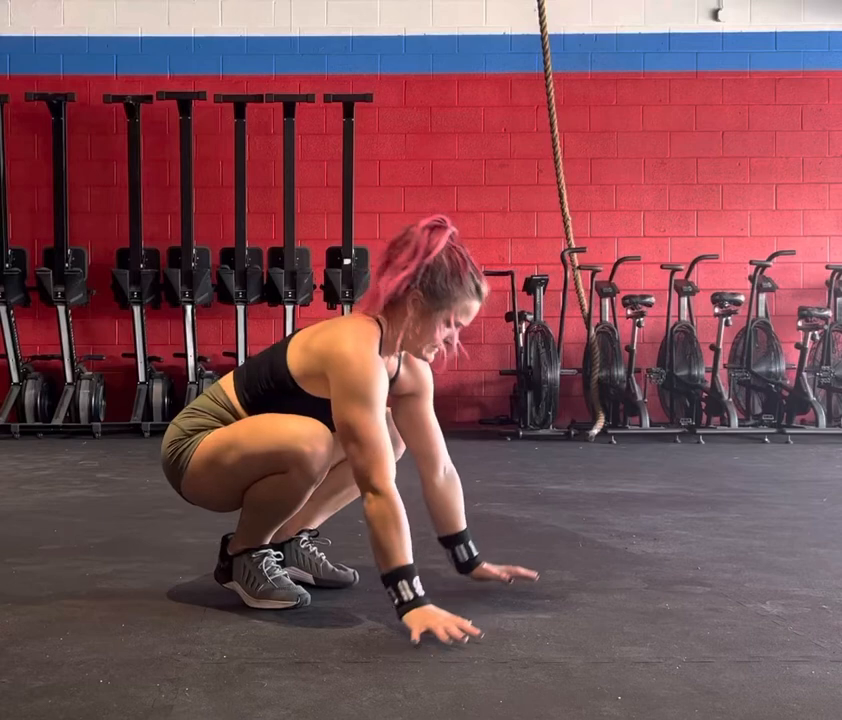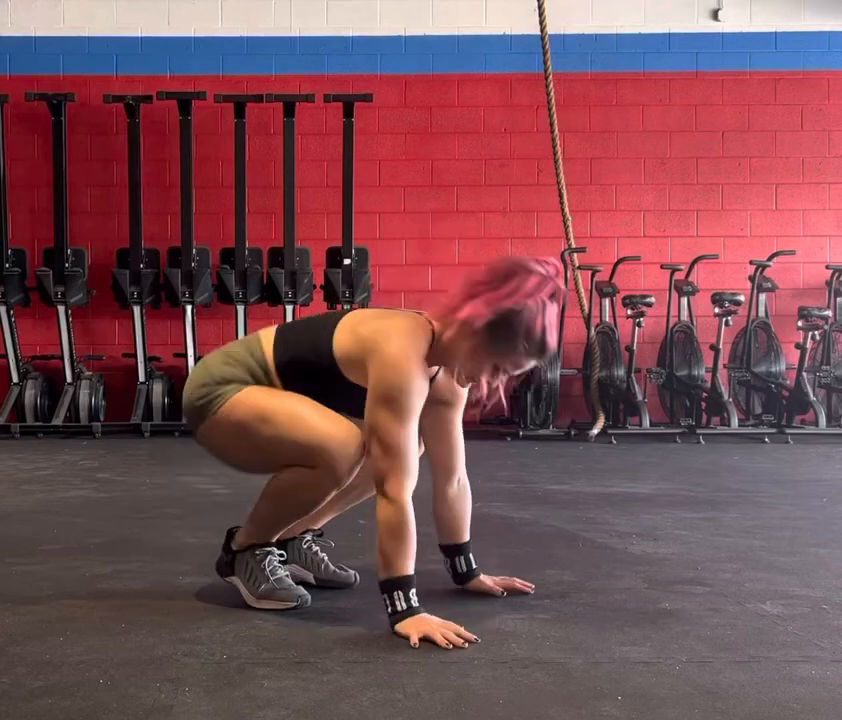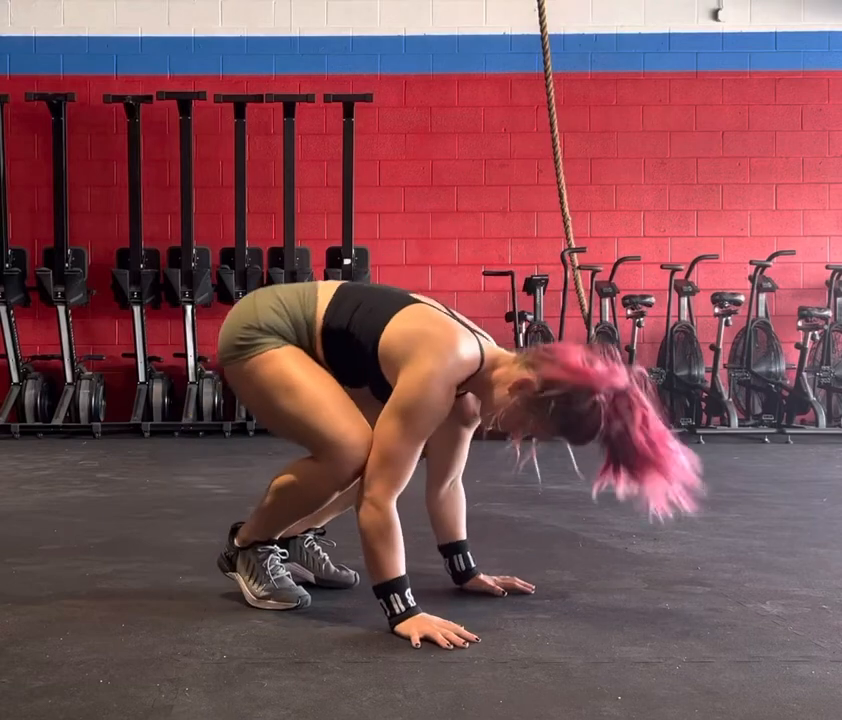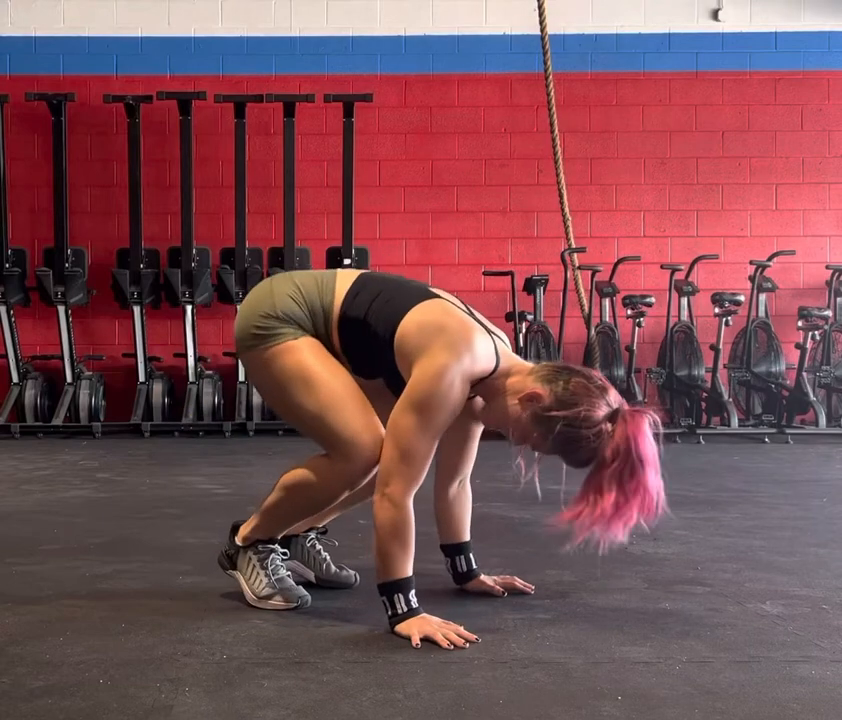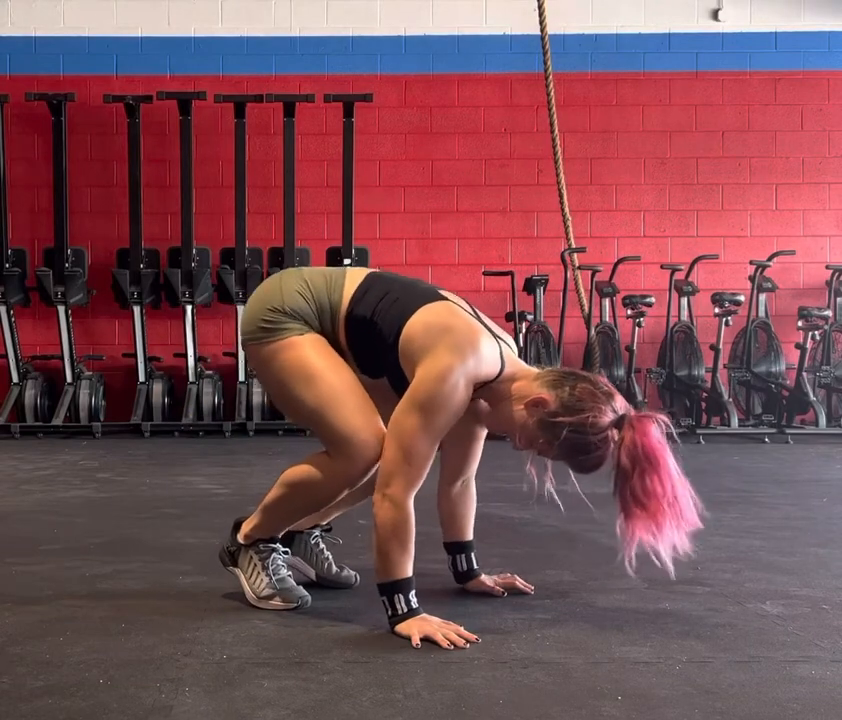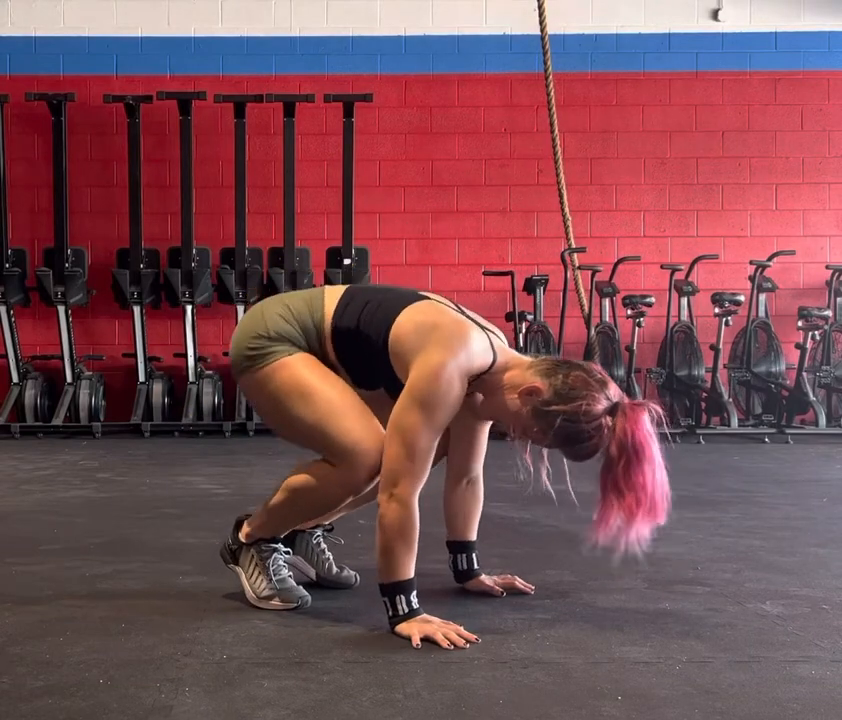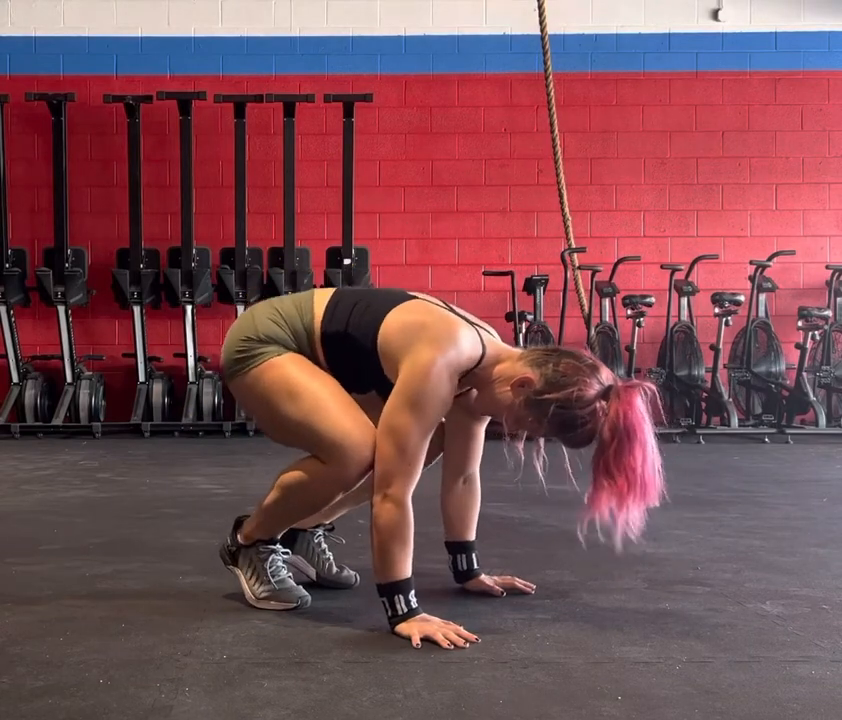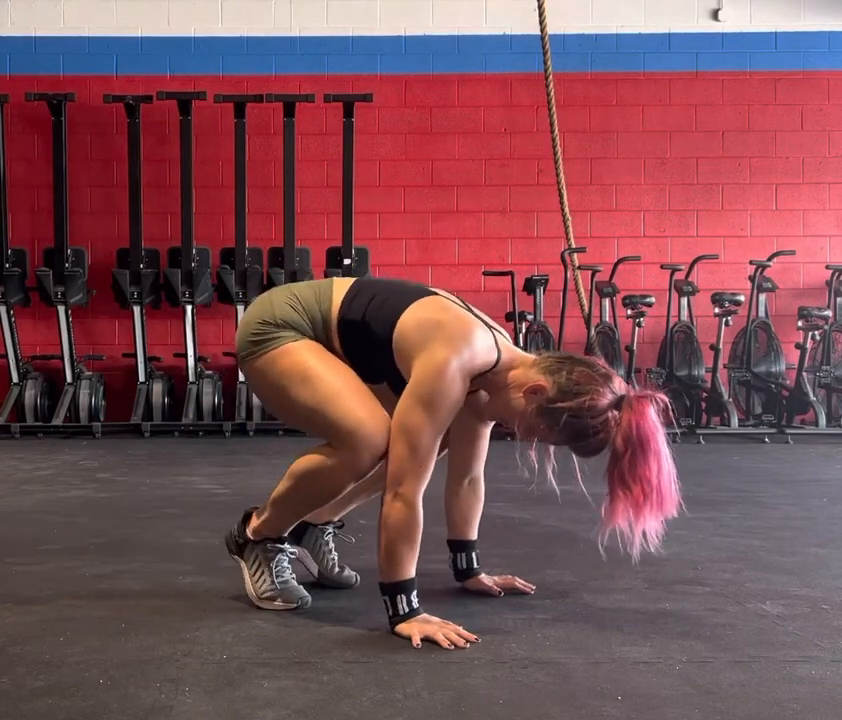
dt=0.4s
person 1, frame 1
left shoulder: (408, 365)
right shoulder: (355, 355)
left elbow: (437, 468)
right elbow: (378, 487)
left wrist: (471, 561)
right wrist: (412, 601)
left hip: (252, 448)
right hip: (197, 445)
left knee: (385, 440)
right knee: (311, 444)
left ankle: (288, 540)
right ankle: (242, 553)
person 1, frame 2
left shoulder: (446, 370)
right shoulder: (402, 355)
left elbow: (451, 477)
right elbow: (394, 491)
left wrist: (467, 571)
right wrist: (405, 609)
left hip: (268, 392)
right hip: (221, 385)
left knee: (402, 450)
right knee: (343, 447)
left ankle: (294, 539)
right ankle: (247, 550)
person 1, frame 3
left shoulder: (484, 376)
right shoulder: (440, 370)
left elbow: (443, 481)
right elbow: (378, 496)
left wrist: (465, 571)
right wrist: (403, 611)
left hip: (309, 337)
right hip: (260, 328)
left knee: (396, 451)
right knee: (351, 452)
left ankle: (294, 539)
right ankle: (249, 546)
person 1, frame 4
left shoulder: (495, 368)
right shoulder: (453, 369)
left elbow: (453, 479)
right elbow: (395, 492)
left wrist: (466, 570)
right wrist: (404, 609)
left hip: (324, 321)
right hip: (278, 315)
left knee: (402, 451)
right knee: (362, 451)
left ankle: (296, 536)
right ankle: (248, 543)
person 1, frame 5
left shoulder: (499, 374)
right shoulder: (456, 371)
left elbow: (457, 478)
right elbow: (395, 490)
left wrist: (468, 571)
right wrist: (405, 611)
left hip: (332, 320)
right hip: (285, 310)
left knee: (401, 451)
right knee: (364, 451)
left ankle: (300, 533)
right ankle: (252, 539)
person 1, frame 6
left shoulder: (495, 366)
right shoulder: (449, 366)
left elbow: (465, 476)
right elbow: (399, 491)
left wrist: (468, 570)
right wrist: (405, 611)
left hip: (325, 341)
right hip: (273, 336)
left knee: (422, 447)
right knee: (367, 456)
left ankle: (302, 531)
right ankle: (251, 540)
person 1, frame 7
left shoulder: (485, 364)
right shoulder: (440, 363)
left elbow: (462, 475)
right elbow: (392, 490)
left wrist: (468, 570)
right wrist: (404, 610)
left hip: (315, 349)
right hip: (264, 340)
left knee: (423, 441)
right knee: (357, 451)
left ankle: (302, 531)
right ankle: (250, 541)
person 1, frame 8
left shoulder: (496, 367)
right shoulder: (453, 363)
left elbow: (466, 475)
right elbow: (404, 490)
left wrist: (468, 569)
right wrist: (404, 610)
left hip: (328, 332)
right hip: (278, 324)
left knee: (427, 439)
right knee: (369, 439)
left ankle: (312, 527)
right ankle: (257, 536)
